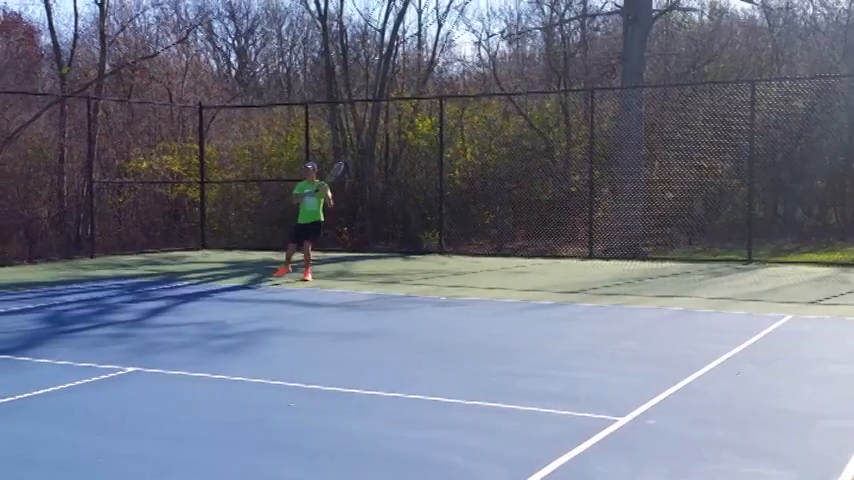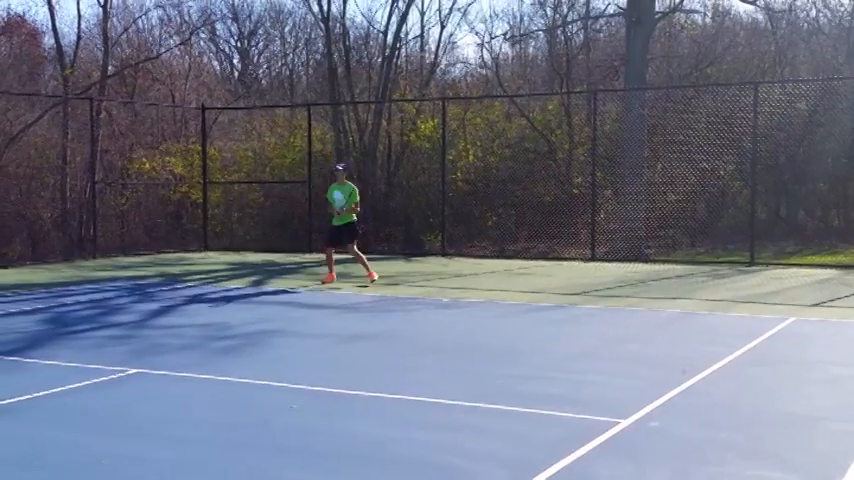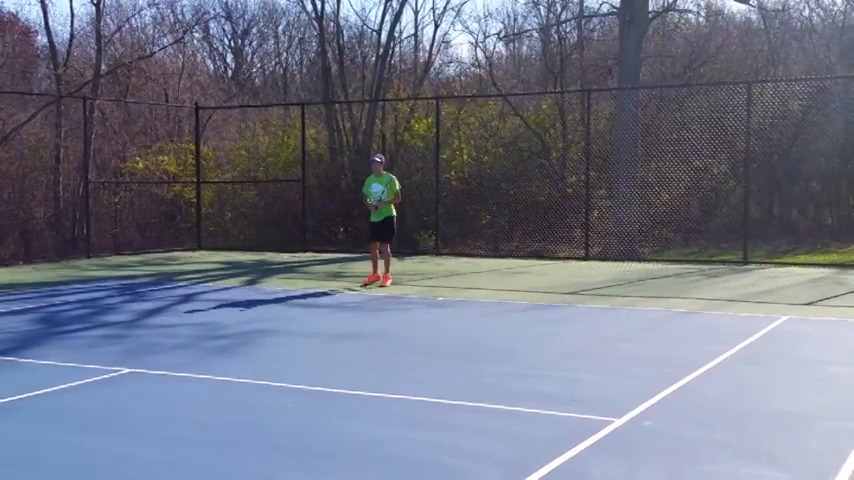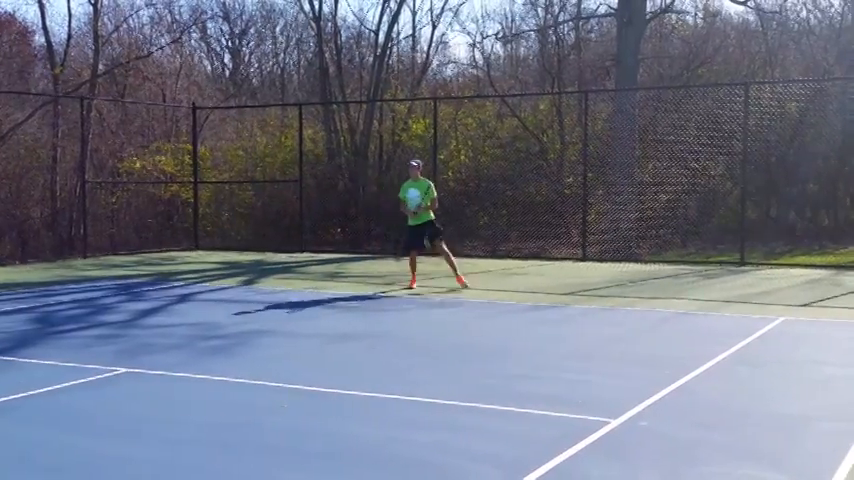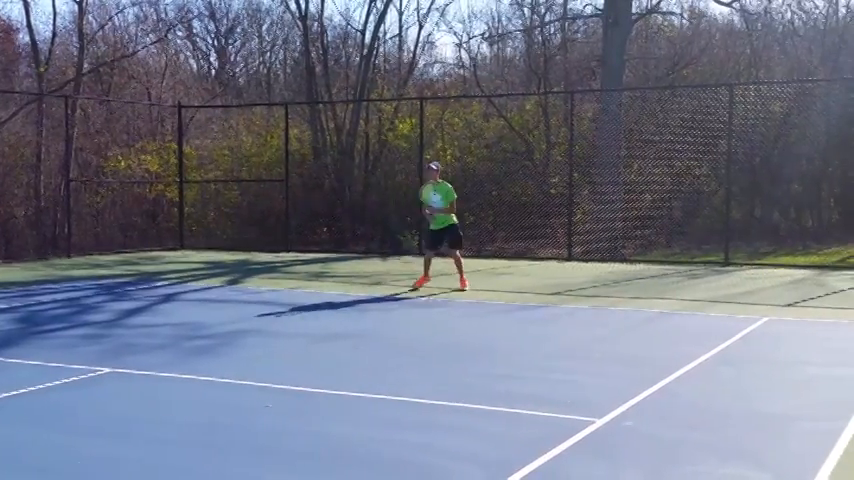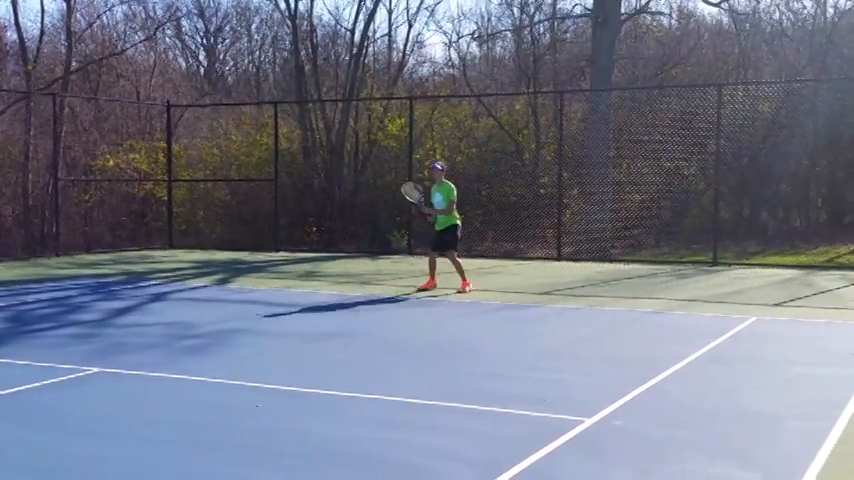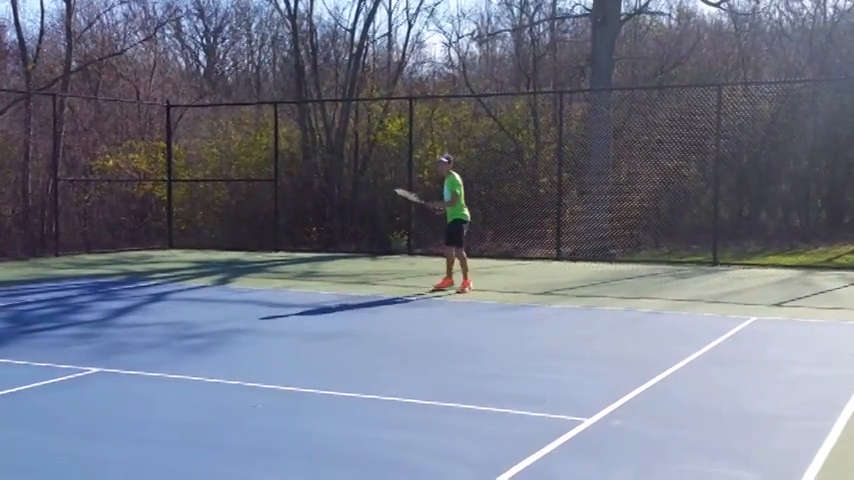
dt=0.3s
person 1, frame 1
left shoulder: (322, 186)
right shoulder: (301, 185)
left elbow: (330, 205)
right elbow: (294, 199)
left wrist: (325, 193)
right wrist: (307, 194)
left hip: (315, 221)
right hip: (301, 221)
left knee: (306, 245)
right knee: (292, 246)
left ankle: (307, 270)
right ankle: (286, 267)
person 1, frame 2
left shoulder: (352, 188)
right shoulder: (332, 188)
left elbow: (357, 209)
right elbow: (330, 205)
left wrist: (347, 210)
right wrist: (334, 212)
left hip: (349, 222)
right hip: (336, 223)
left knee: (352, 250)
right knee: (328, 250)
left ankle: (370, 273)
right ankle: (331, 274)
person 1, frame 3
left shoulder: (390, 179)
right shoulder: (369, 181)
left elbow: (398, 198)
right elbow: (366, 199)
left wrist: (384, 203)
right wrist: (370, 206)
left hip: (388, 216)
right hip: (375, 217)
left knee: (385, 246)
right knee: (373, 246)
left ankle: (387, 275)
right ankle: (375, 274)
person 1, frame 4
left shoulder: (428, 184)
right shoulder: (405, 186)
left elbow: (435, 205)
right elbow: (402, 206)
left wrist: (422, 209)
right wrist: (408, 212)
left hip: (428, 220)
right hip: (413, 223)
left knee: (442, 248)
right knee: (412, 253)
left ankle: (458, 276)
right ankle: (413, 278)
person 1, frame 5
left shoulder: (447, 187)
right shoulder: (425, 189)
left elbow: (453, 209)
right elbow: (425, 207)
left wrist: (437, 210)
right wrist: (428, 214)
left hip: (450, 224)
right hip: (434, 226)
left knee: (454, 253)
right knee: (428, 253)
left ankle: (463, 279)
right ankle: (425, 277)
person 1, frame 6
left shoulder: (450, 188)
right shoulder: (434, 188)
left elbow: (450, 210)
left wrist: (432, 211)
right wrist: (430, 214)
left hip: (452, 225)
right hip: (439, 226)
left knee: (451, 255)
right knee: (432, 254)
left ankle: (465, 282)
right ankle: (432, 281)
person 1, frame 7
left shoulder: (454, 179)
right shoulder: (447, 179)
left elbow: (453, 202)
left wrist: (436, 204)
right wrist: (441, 207)
left hip: (459, 218)
right hip: (452, 218)
left knee: (458, 250)
right knee: (448, 249)
left ankle: (466, 282)
right ankle: (448, 278)
